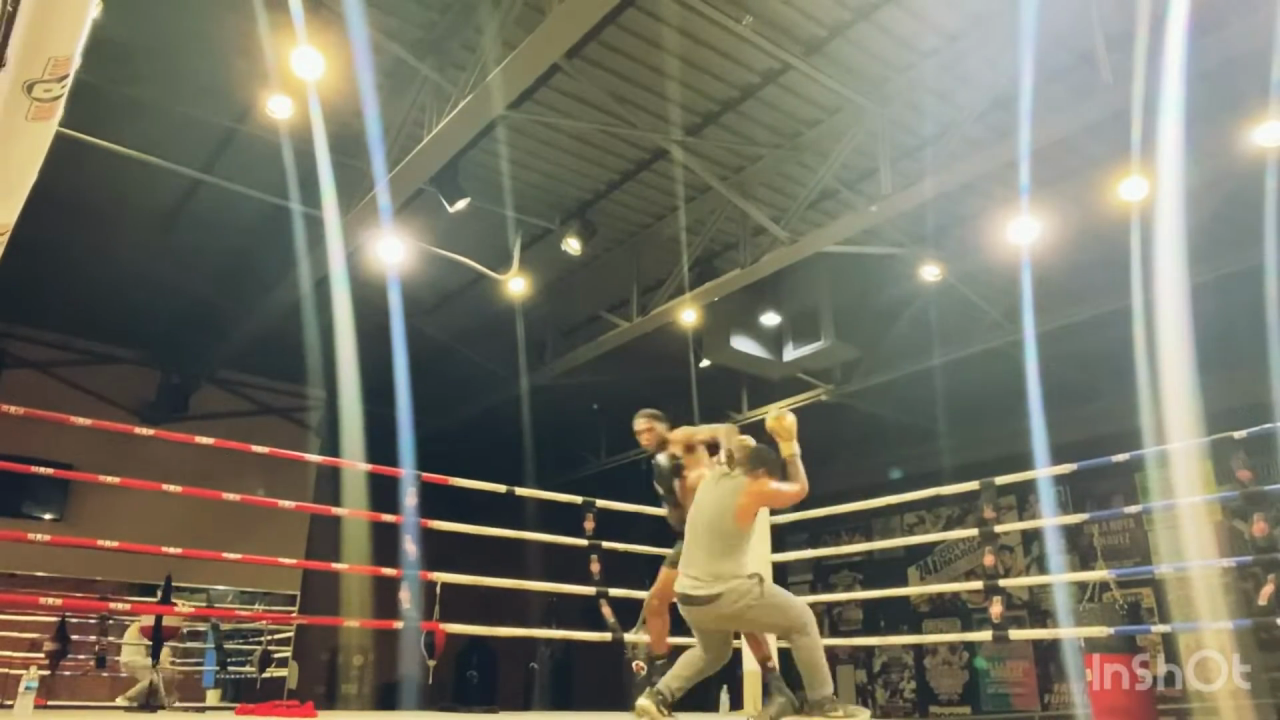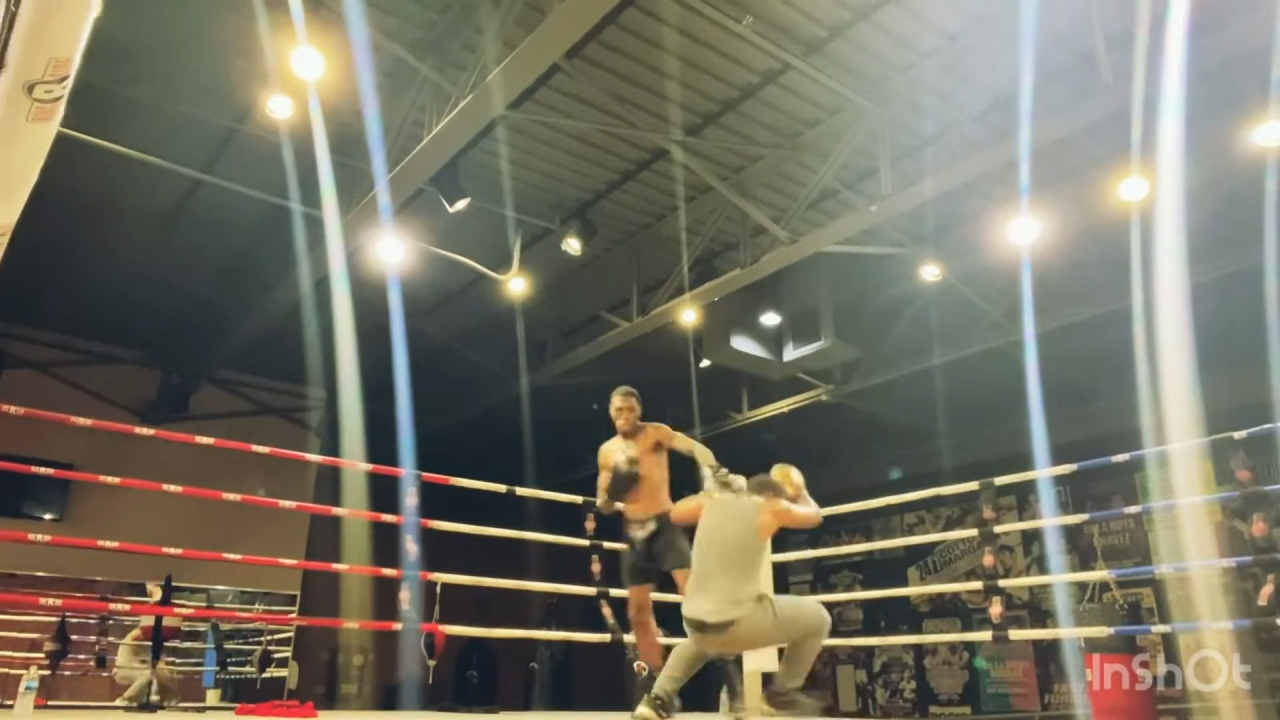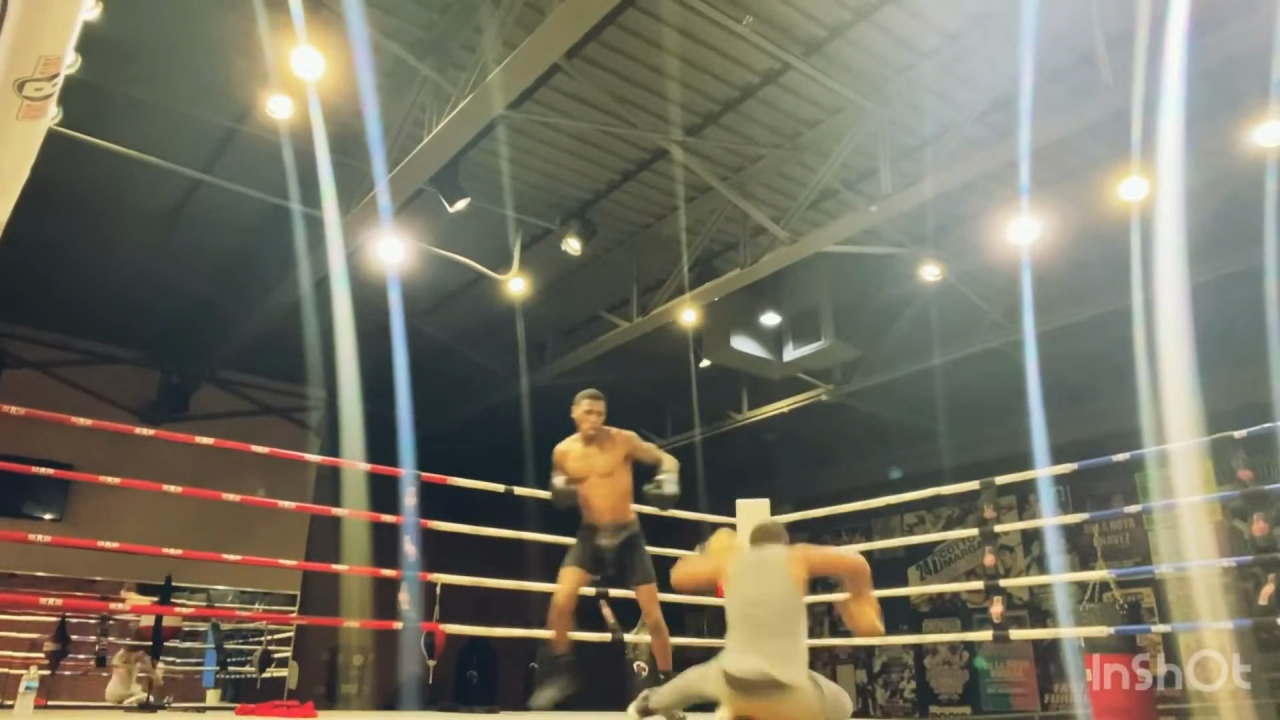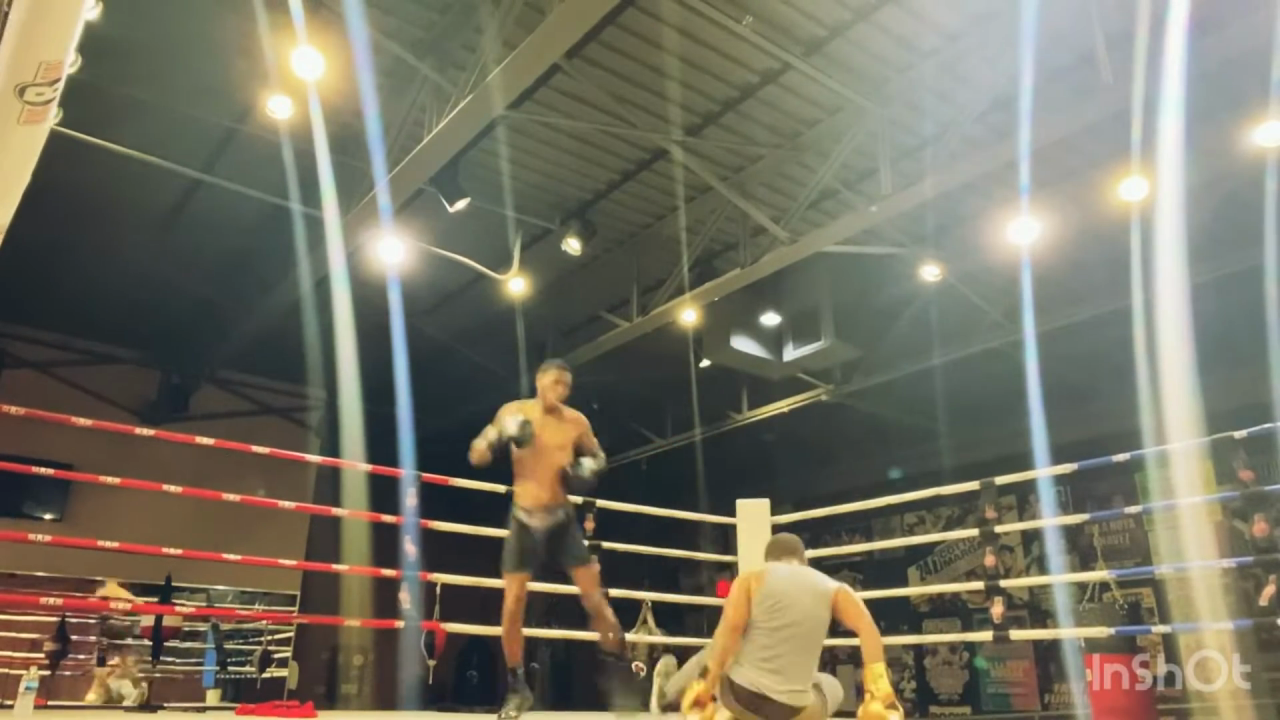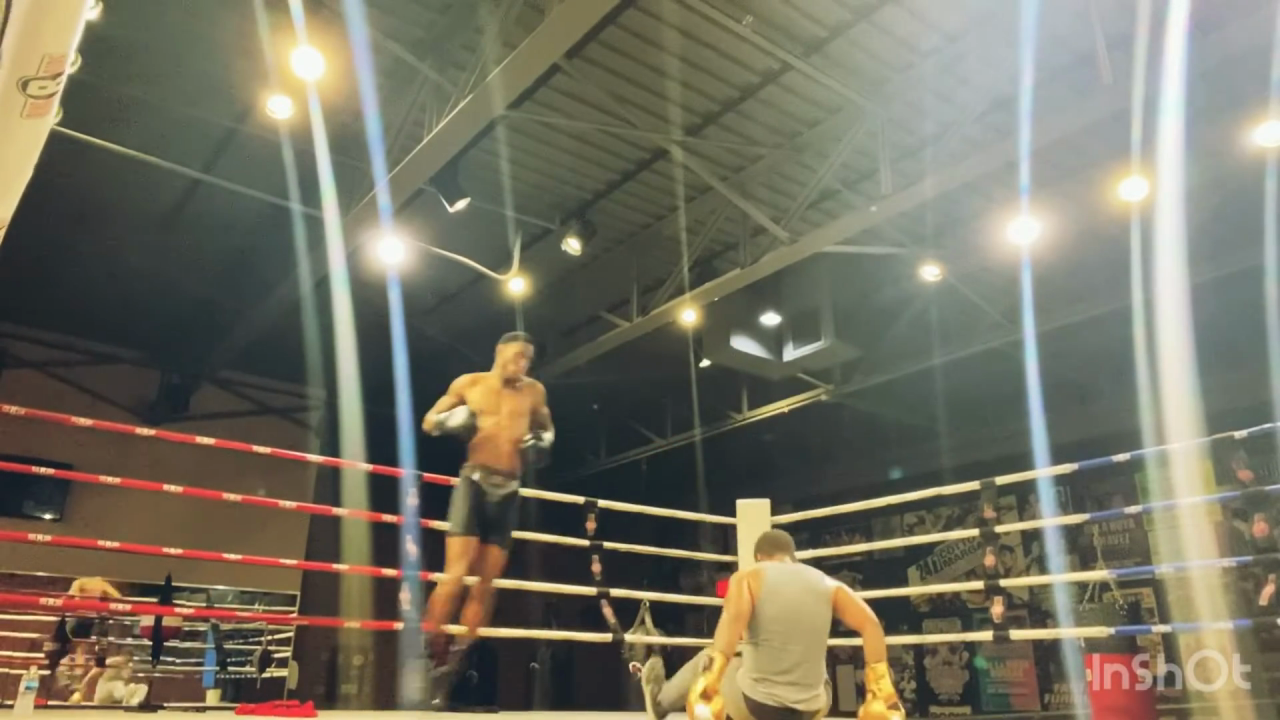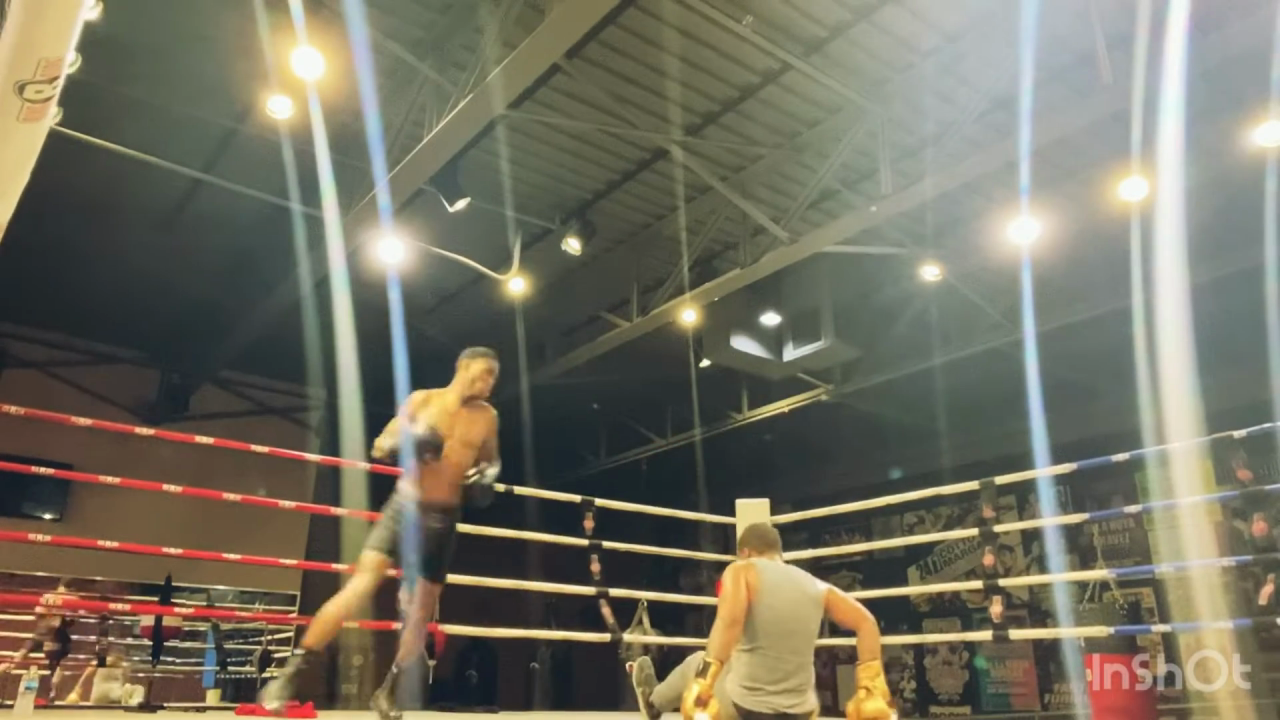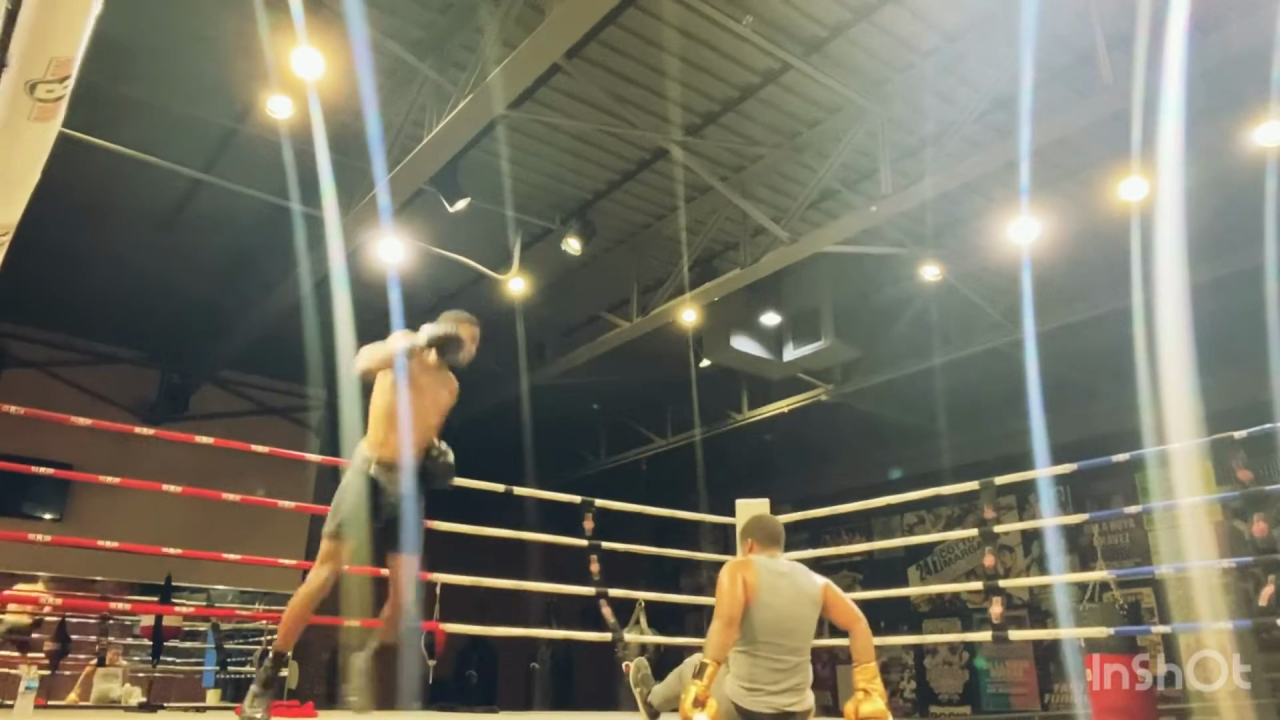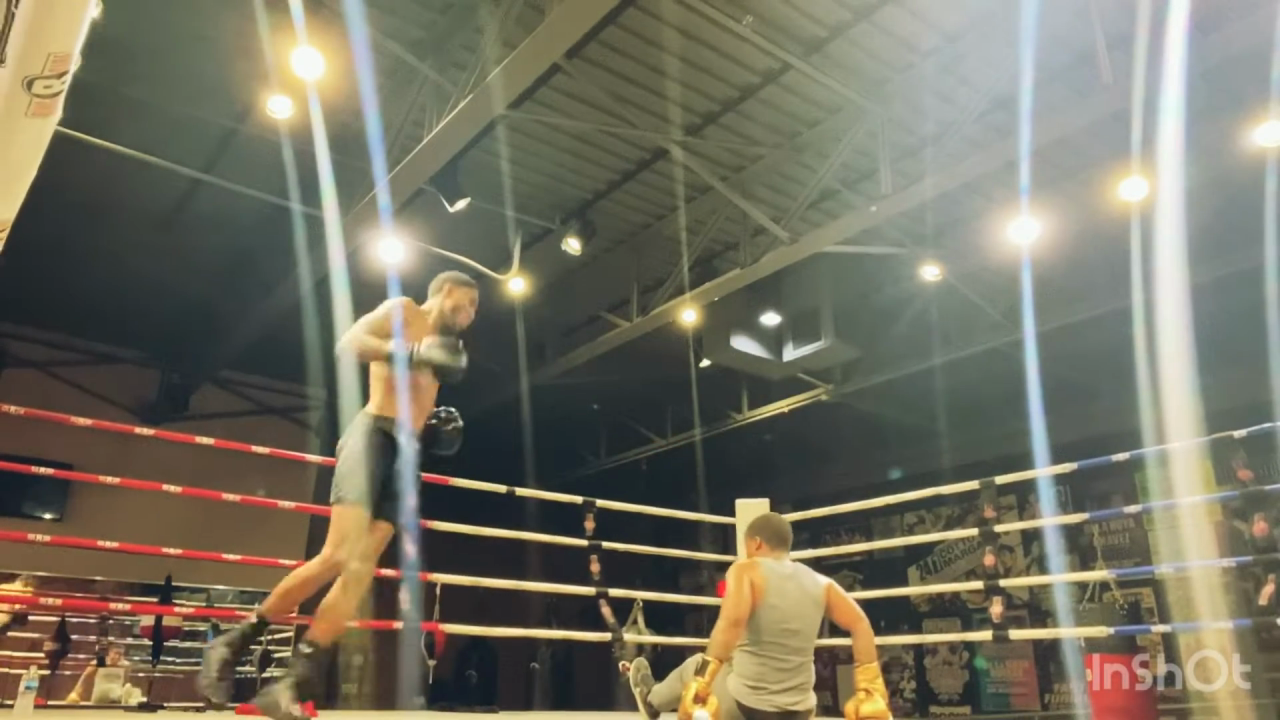
dt=0.2s
person 1, frame 1
left shoulder: (683, 439)
right shoulder: (660, 470)
left elbow: (726, 430)
left wrist: (728, 458)
right wrist: (667, 487)
right knee: (654, 603)
left ankle: (776, 686)
right ankle: (660, 684)
person 1, frame 2
left shoulder: (656, 433)
right shoulder: (606, 450)
left elbow: (698, 451)
right elbow: (603, 503)
left wrist: (713, 476)
right wrist: (613, 486)
left hip: (664, 526)
right hip: (633, 532)
right knee: (638, 615)
person 1, frame 3
left shoulder: (624, 441)
right shoulder: (564, 452)
left elbow: (666, 460)
right elbow: (562, 487)
left wrist: (669, 483)
right wrist: (559, 491)
left hip: (627, 537)
right hip: (589, 538)
left knee: (652, 617)
right knee: (561, 602)
right ankle: (563, 674)
person 1, frame 4
left shoulder: (578, 422)
right shoulder: (515, 412)
left elbow: (595, 455)
right elbow: (477, 457)
left wrist: (588, 470)
right wrist: (500, 438)
left hip: (561, 520)
right hip: (523, 519)
left knee: (595, 599)
right knee: (512, 610)
left ankle: (618, 668)
right ankle: (518, 687)
person 1, frame 5
left shoulder: (532, 391)
right shoulder: (467, 384)
left elbow: (546, 426)
right elbow: (428, 423)
left wrist: (544, 440)
right wrist: (448, 422)
left hip: (507, 491)
right hip: (475, 484)
left knee: (488, 583)
right knee: (455, 575)
left ankle: (449, 667)
right ankle: (432, 657)
person 1, frame 6
left shoulder: (488, 418)
right shoulder: (421, 401)
left elbow: (492, 461)
right elbow: (379, 448)
left wrist: (488, 476)
right wrist: (407, 442)
left hip: (441, 521)
right hip: (404, 507)
left knee: (420, 617)
right knee: (361, 586)
left ankle: (390, 688)
right ankle: (291, 674)
person 1, frame 7
left shoulder: (451, 386)
right shoulder: (404, 350)
right elbow: (363, 365)
left wrist: (437, 454)
right wrist: (417, 343)
right hip: (369, 474)
left knee: (405, 597)
right knee: (324, 575)
left ankle: (367, 657)
right ankle: (269, 675)
person 1, frame 8
left shoulder: (441, 349)
right shoulder: (402, 310)
right elbow: (348, 343)
left wrist: (438, 419)
right wrist: (416, 356)
left hip: (404, 455)
right hip: (372, 437)
left knee: (360, 570)
right knee: (338, 555)
left ankle: (292, 682)
right ankle: (234, 643)
person 2, frame 1
left shoulder: (711, 479)
right shoulder: (755, 489)
right elbow: (799, 491)
right wrist: (789, 444)
left hip: (689, 599)
right hip: (728, 595)
left knee: (714, 652)
right knee: (802, 620)
left ankle: (659, 695)
person 2, frame 2
left shoulder: (713, 502)
right shoulder: (771, 508)
left elbow: (675, 513)
right elbow: (813, 516)
right wrist: (799, 491)
left hip: (696, 622)
right hip: (740, 622)
left knee: (698, 640)
right knee: (818, 620)
left ankle: (658, 699)
right ankle: (784, 692)
person 2, frame 3
left shoulder: (731, 561)
right shoulder: (796, 558)
left elbow: (678, 577)
right elbow: (855, 563)
left wrist: (710, 552)
right wrist: (860, 601)
left hip: (736, 687)
right hip: (789, 695)
left knee: (708, 675)
person 2, frame 4
left shoulder: (753, 578)
right shoulder: (832, 587)
left elbow: (731, 628)
right elbow: (867, 629)
left wrist: (704, 685)
right wrist: (880, 693)
left hip: (742, 698)
left knee: (715, 655)
right knee: (831, 688)
left ankle: (669, 695)
person 2, frame 5
left shoulder: (748, 578)
right shoulder: (828, 584)
left elbow: (734, 618)
right elbow: (870, 625)
left wrist: (708, 679)
right wrist: (881, 690)
left knee: (709, 660)
person 2, frame 6
left shoulder: (741, 572)
right shoulder: (817, 586)
left elbow: (729, 621)
right elbow: (866, 623)
left wrist: (701, 683)
right wrist: (872, 689)
left knee: (697, 665)
person 2, frame 7
left shoulder: (737, 569)
right shoulder: (816, 582)
left elbow: (725, 620)
right elbow: (857, 625)
left wrist: (698, 685)
right wrist: (868, 691)
left knee: (695, 666)
person 2, frame 8
left shoulder: (746, 570)
right shoulder: (819, 583)
left elbow: (732, 620)
right elbow: (860, 625)
left wrist: (700, 681)
right wrist: (870, 689)
left knee: (696, 666)
